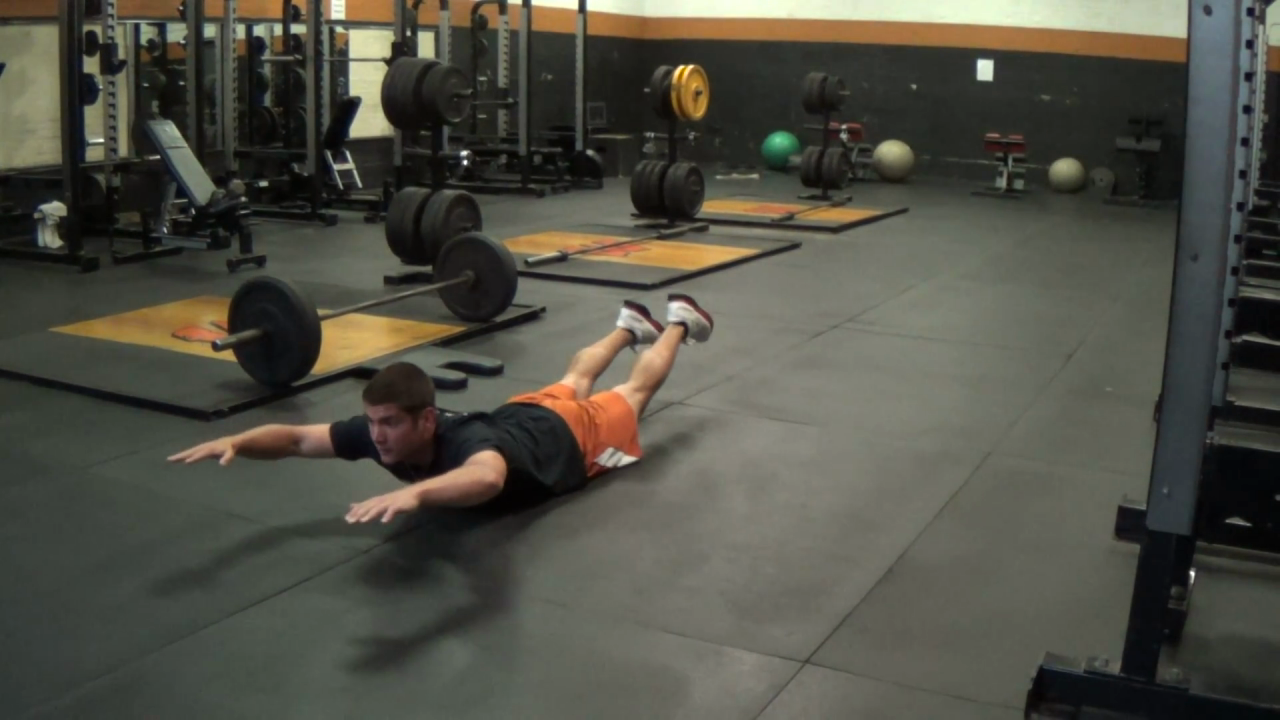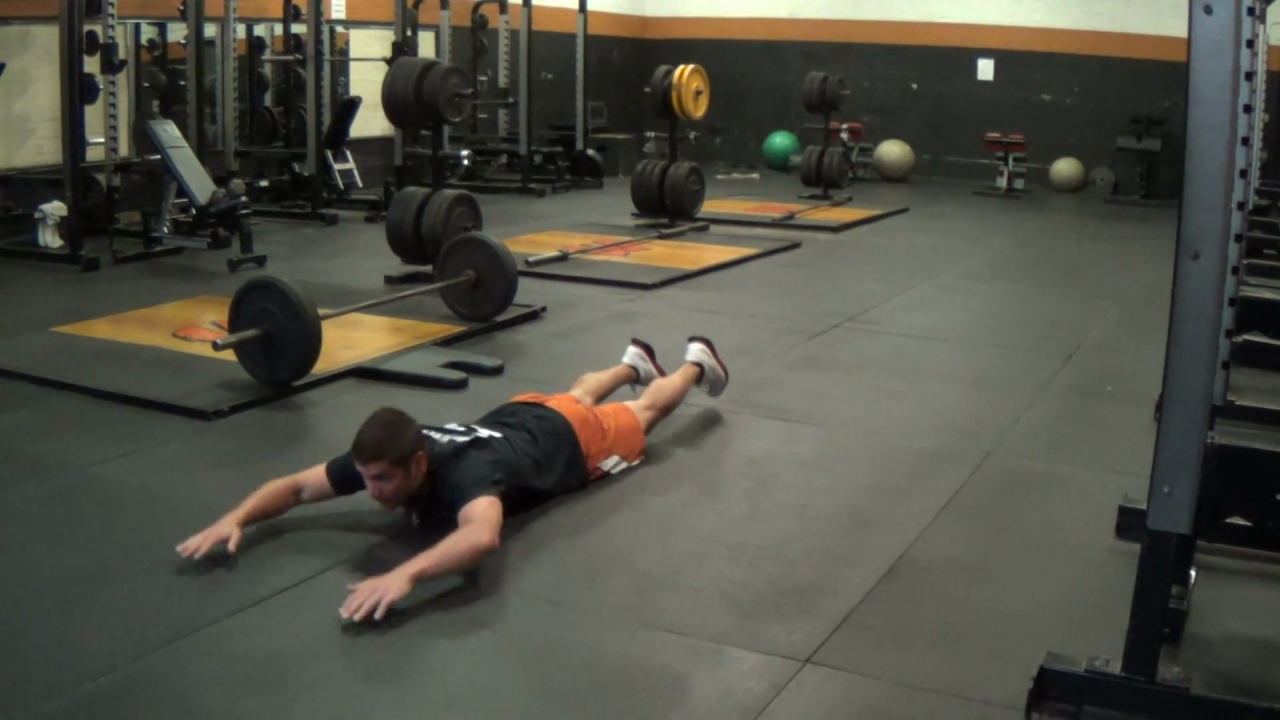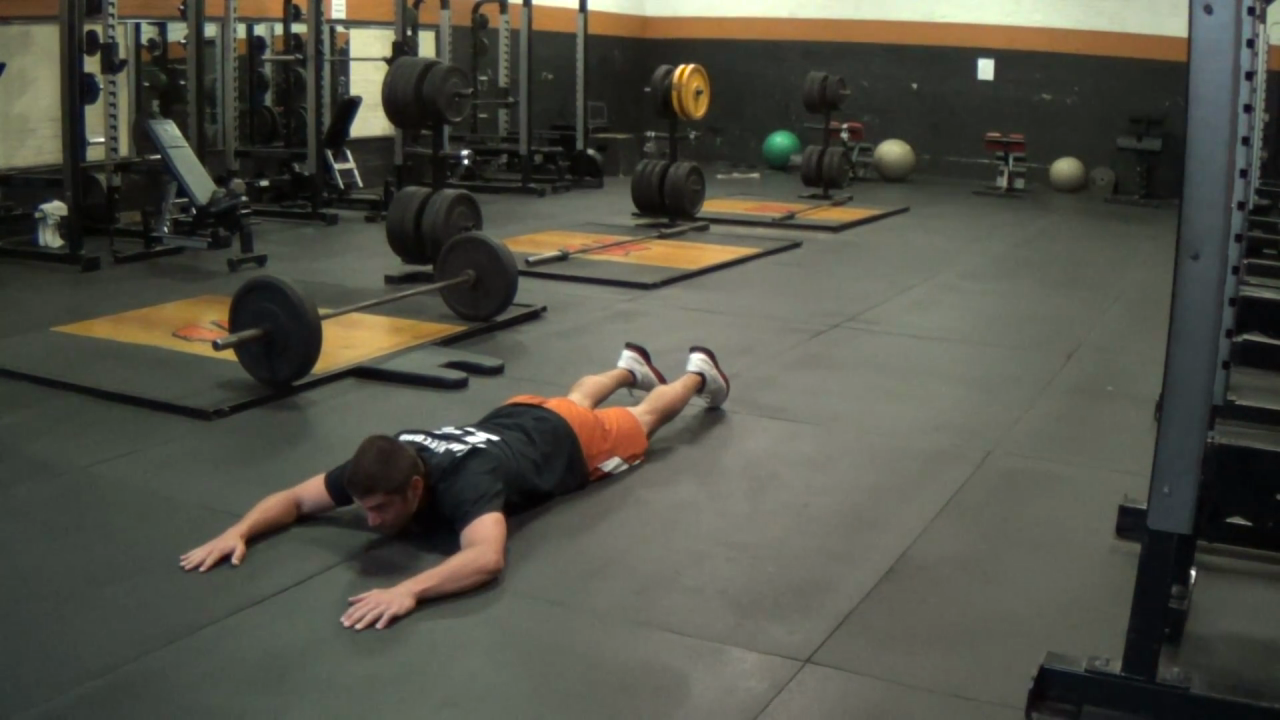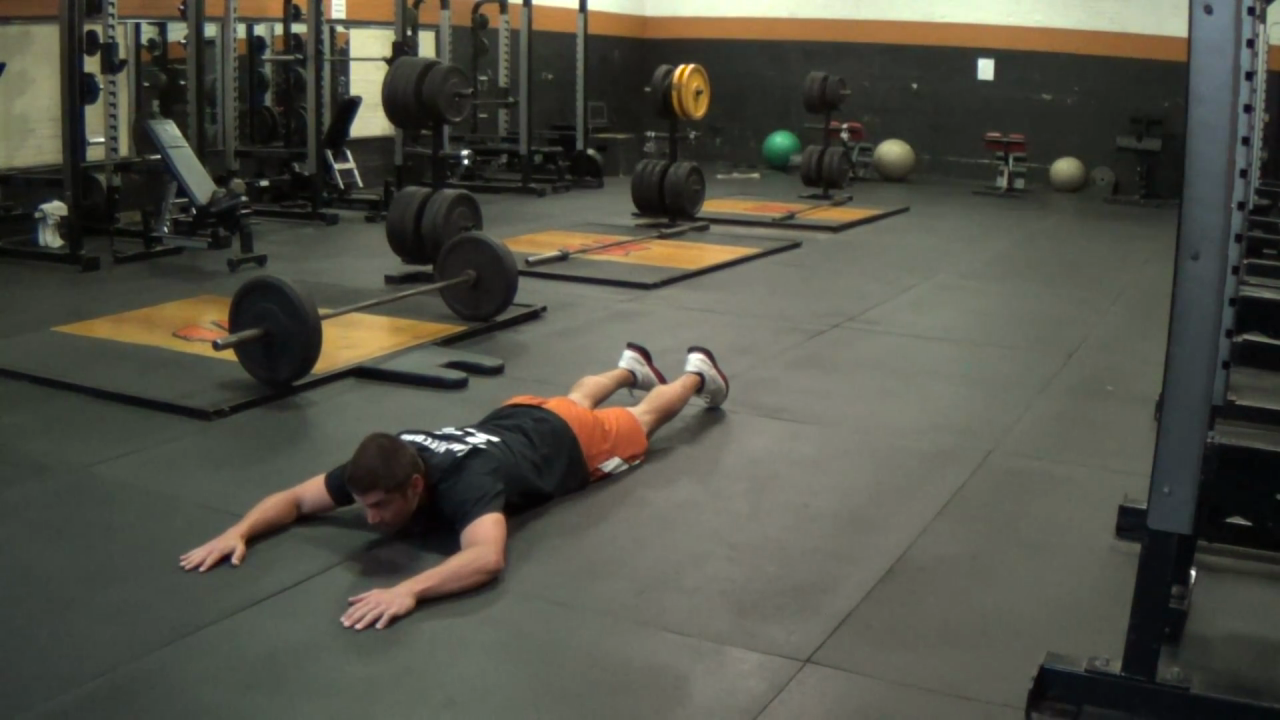
dt=0.5s
person 1, frame 1
left shoulder: (463, 443)
right shoulder: (378, 430)
left elbow: (489, 478)
right elbow: (295, 438)
left wrist: (415, 491)
right wrist: (234, 441)
left hip: (568, 439)
right hip: (519, 416)
left knee: (631, 396)
right knee: (573, 381)
left ankle: (678, 322)
right ankle: (631, 327)
person 1, frame 2
left shoulder: (464, 470)
right shoulder: (376, 460)
left elbow: (481, 536)
right elbow: (295, 484)
left wrist: (404, 574)
right wrist: (235, 517)
left hip: (566, 442)
right hip: (514, 418)
left knee: (638, 415)
right knee: (578, 395)
left ankle: (696, 363)
right ankle: (634, 362)
person 1, frame 3
left shoulder: (464, 483)
right shoulder: (381, 464)
left elbow: (488, 558)
right elbow: (294, 498)
left wrist: (408, 590)
right wrist: (238, 531)
left hip: (566, 441)
right hip: (514, 419)
left knee: (640, 420)
right knee: (576, 397)
left ankle: (698, 373)
right ankle: (631, 367)
person 1, frame 4
left shoulder: (465, 484)
right shoulder: (378, 468)
left elbow: (488, 558)
right elbow: (295, 498)
left wrist: (407, 590)
right wrist: (238, 531)
left hip: (566, 443)
right hip: (514, 419)
left knee: (640, 420)
right knee: (577, 398)
left ankle: (698, 373)
right ankle: (632, 366)
